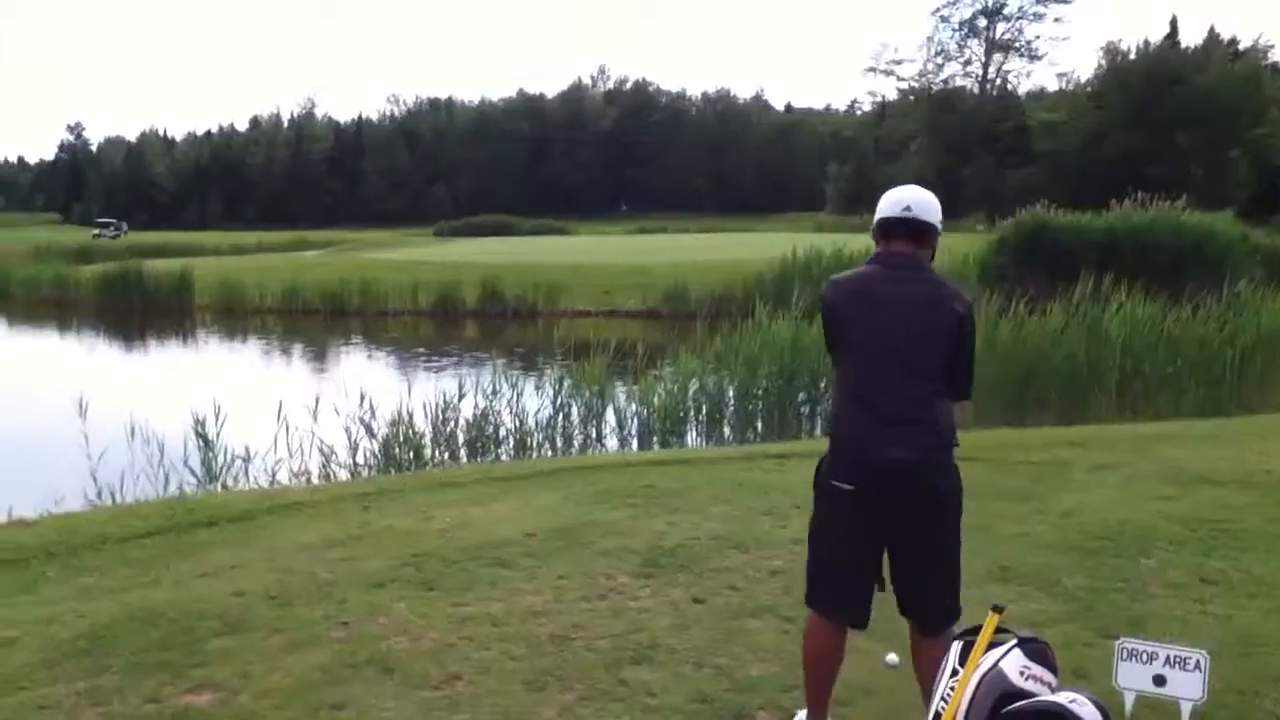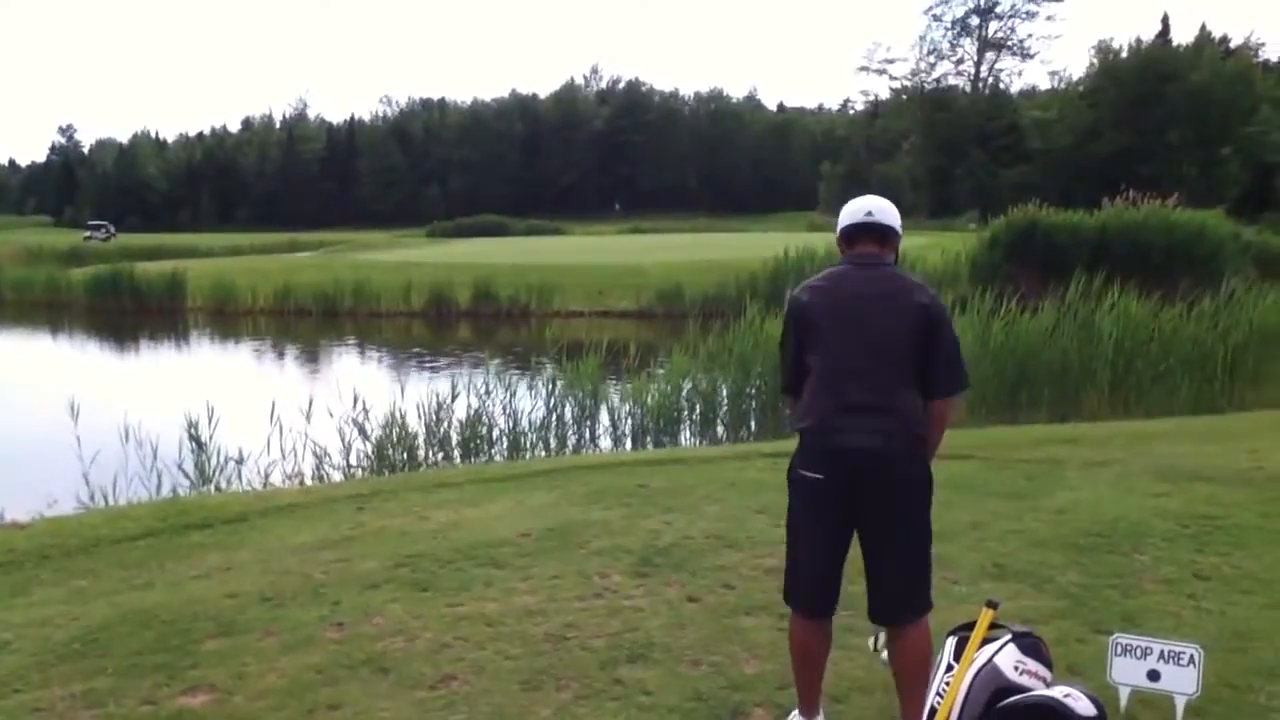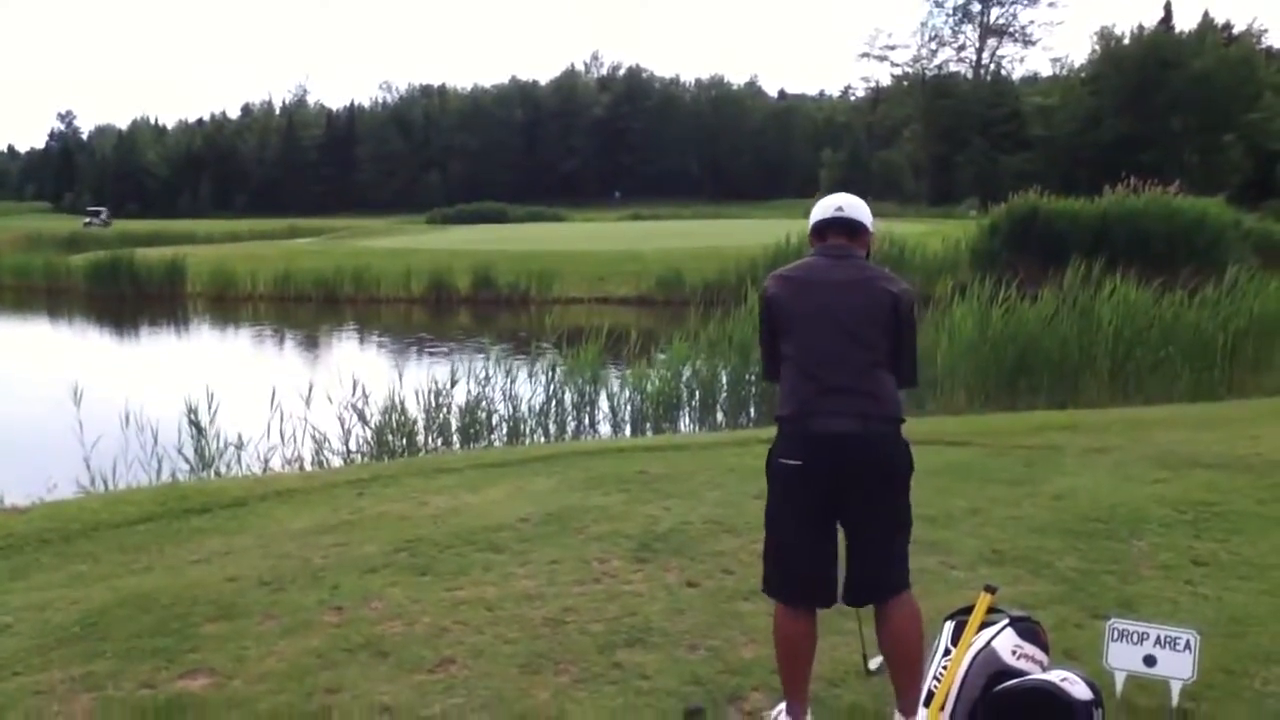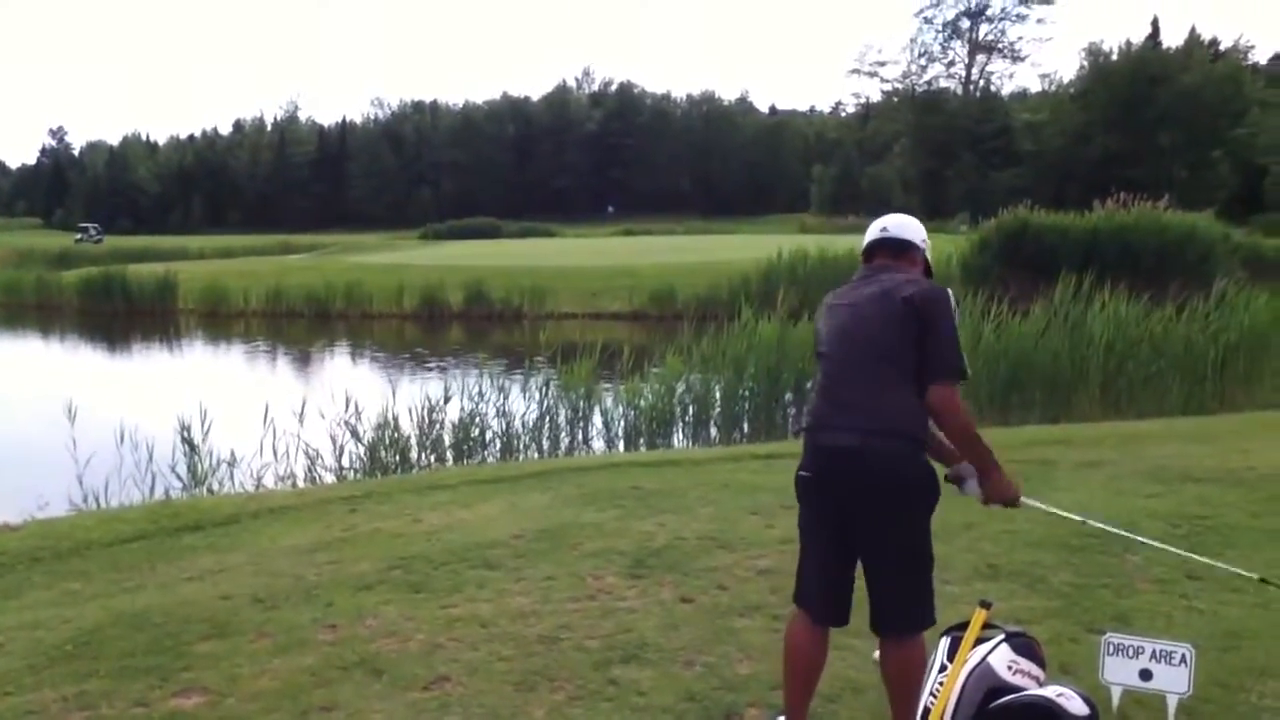
dt=0.7s
person 1, frame 1
left shoulder: (838, 293)
right shoulder: (953, 304)
right elbow: (955, 391)
left hip: (853, 466)
right hip: (927, 469)
left knee: (831, 608)
right knee: (934, 616)
person 1, frame 2
left shoulder: (807, 296)
right shoulder: (922, 301)
left elbow: (793, 390)
right elbow: (942, 399)
left hip: (823, 458)
right hip: (896, 460)
left knee: (810, 601)
right knee: (906, 607)
person 1, frame 3
left shoulder: (779, 286)
right shoulder: (892, 290)
right elbow: (902, 377)
left hip: (803, 444)
right hip: (876, 444)
left knee: (794, 592)
right knee: (892, 587)
person 1, frame 4
left shoulder: (833, 304)
right shoulder: (927, 296)
right elbow: (940, 397)
left wrist: (948, 454)
right wrist: (990, 471)
left hip: (823, 460)
right hip: (890, 465)
left knee: (813, 605)
right knee: (901, 619)
